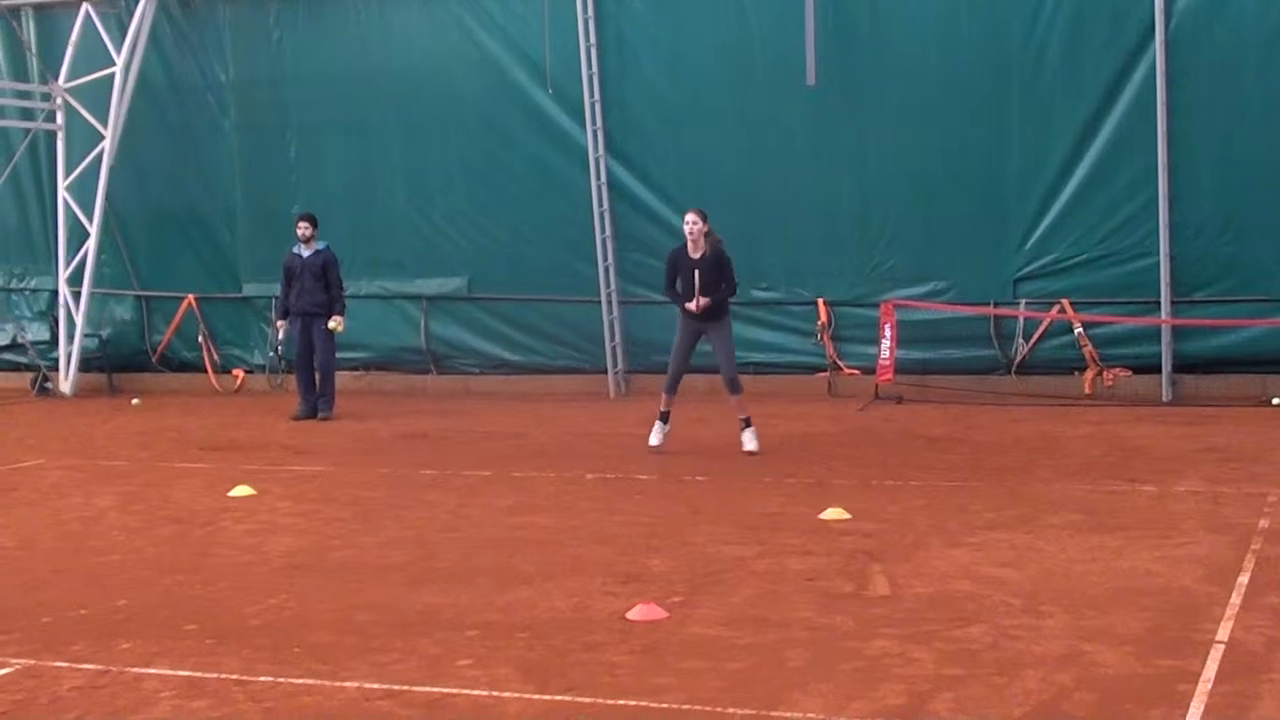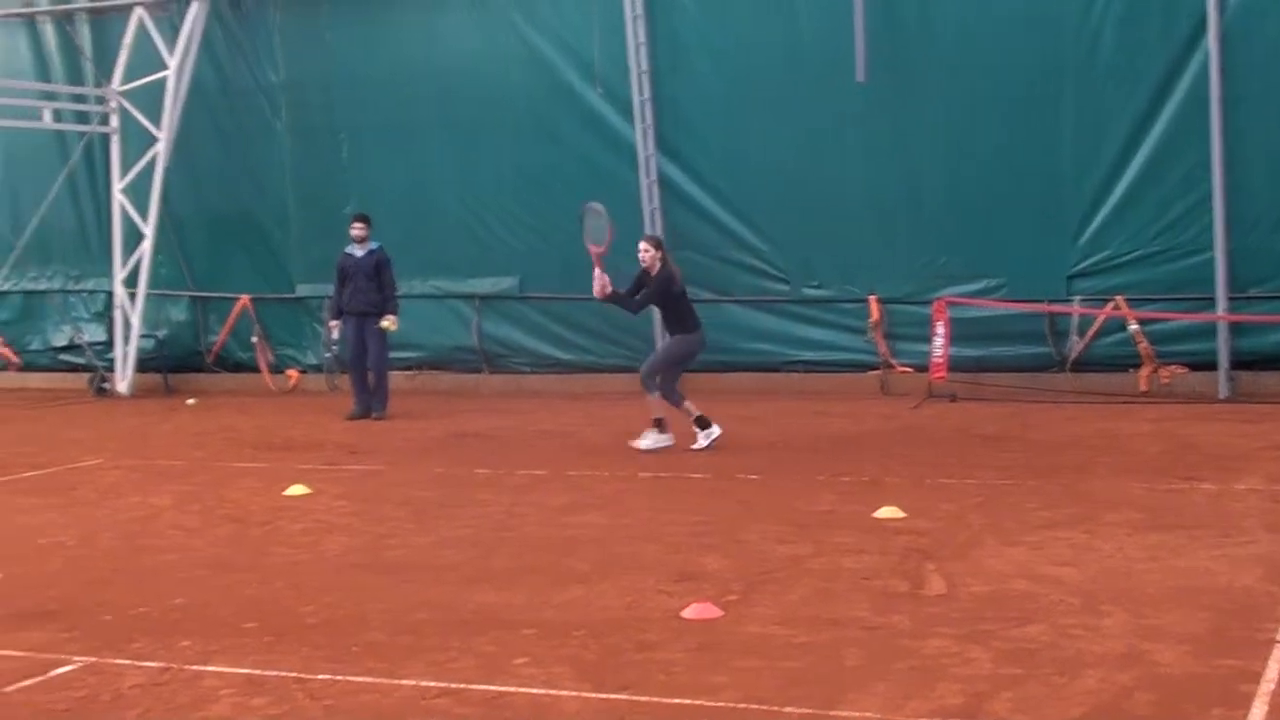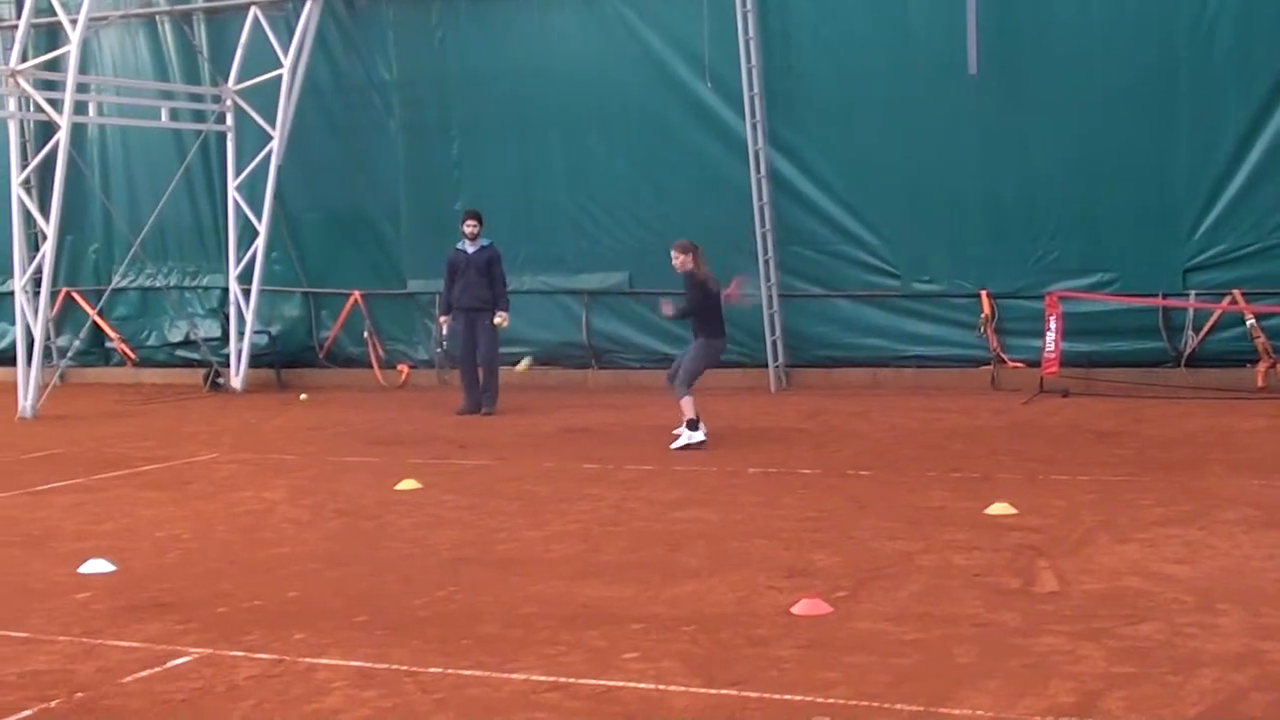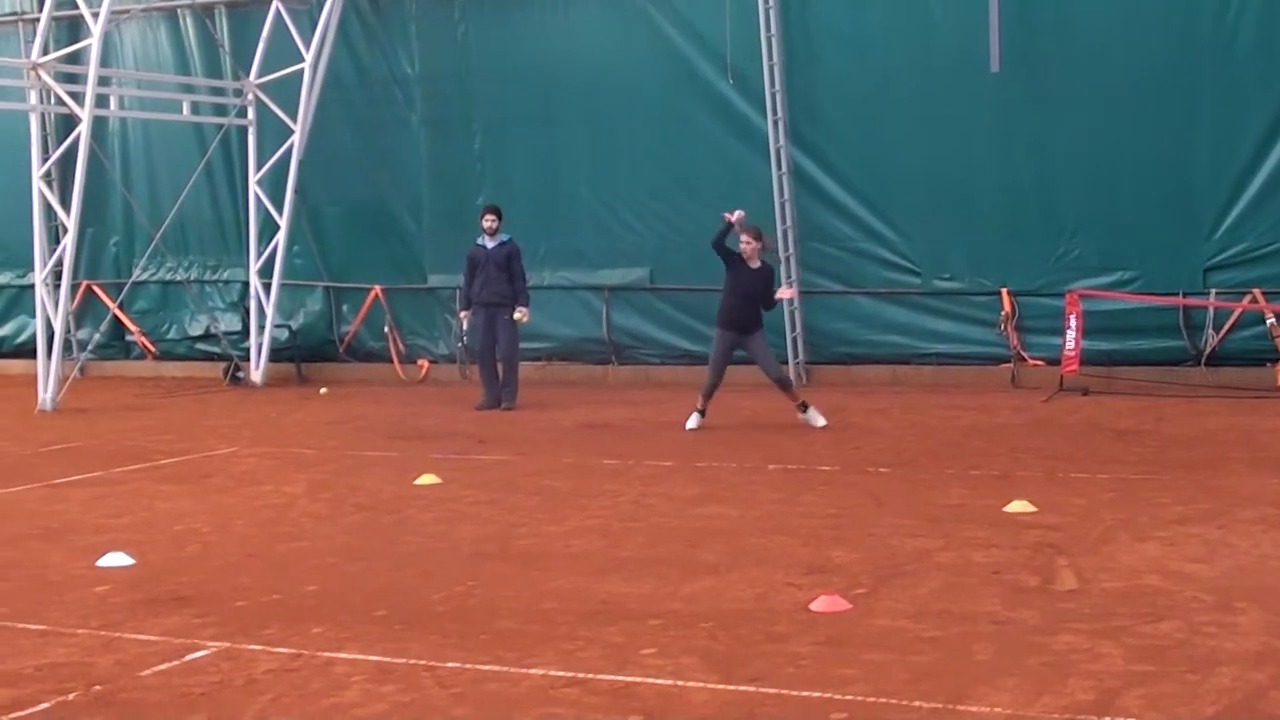
dt=0.5s
person 1, frame 1
left shoulder: (717, 254)
right shoulder: (675, 256)
left elbow: (731, 288)
right elbow: (669, 289)
left wrist: (709, 301)
right wrist: (684, 304)
left hip: (717, 321)
right hip: (689, 320)
left knee: (729, 375)
right knee: (674, 373)
left ankle: (747, 429)
right ankle: (662, 424)
person 1, frame 2
left shoulder: (664, 277)
right shoulder: (646, 274)
left elbow: (635, 307)
right elbow: (627, 297)
left wrist: (609, 294)
right wrist: (606, 292)
left hip: (689, 338)
right hip: (682, 336)
left knee: (646, 374)
right knee: (668, 390)
left ankle: (659, 431)
right ankle: (706, 429)
person 1, frame 3
left shoulder: (692, 277)
right shoulder: (694, 277)
left elbow: (690, 309)
left wrist: (672, 312)
left hip: (711, 341)
right hip: (702, 340)
left knee: (680, 383)
right knee: (673, 377)
left ankle: (694, 431)
right ankle: (693, 423)
person 1, frame 4
left shoulder: (767, 271)
right shoulder: (733, 260)
left elbow: (765, 305)
right elbow: (716, 244)
left wrist: (777, 297)
right wrist: (731, 222)
left hip: (753, 332)
right hip: (726, 331)
left knee: (778, 376)
right knee: (713, 381)
left ankle: (805, 409)
right ankle: (699, 413)
person 2, frame 1
left shoulder: (326, 255)
right shoulder: (291, 258)
left elbow: (336, 287)
right elbow: (285, 289)
left wrist: (338, 312)
right wrist: (281, 316)
left hip: (321, 317)
right hip: (298, 317)
left knee: (324, 361)
right knee: (301, 361)
left ankle: (325, 406)
right ankle: (308, 406)
person 2, frame 2
left shoulder: (379, 255)
right shoulder: (345, 258)
left elbow: (388, 287)
right elbow: (339, 289)
left wrist: (391, 312)
right wrist: (335, 316)
left hip: (374, 317)
right hip: (352, 317)
left knee: (378, 360)
right knee: (355, 361)
left ankle: (379, 405)
right ankle: (362, 405)
person 2, frame 3
left shoulder: (490, 252)
right shoulder: (455, 255)
left elbow: (499, 283)
right elbow: (448, 285)
left wrist: (502, 308)
right wrist: (444, 312)
left hip: (485, 312)
right hip: (461, 313)
left knee: (488, 356)
right knee: (464, 357)
left ankle: (488, 401)
right ankle: (472, 400)
person 2, frame 4
left shoulder: (510, 247)
right shoulder: (474, 250)
left elbow: (519, 278)
right elbow: (468, 281)
left wrist: (523, 303)
right wrist: (464, 307)
left hip: (504, 307)
right hip: (481, 308)
left knee: (507, 352)
right knee: (483, 352)
left ankle: (508, 396)
right ankle: (491, 395)
